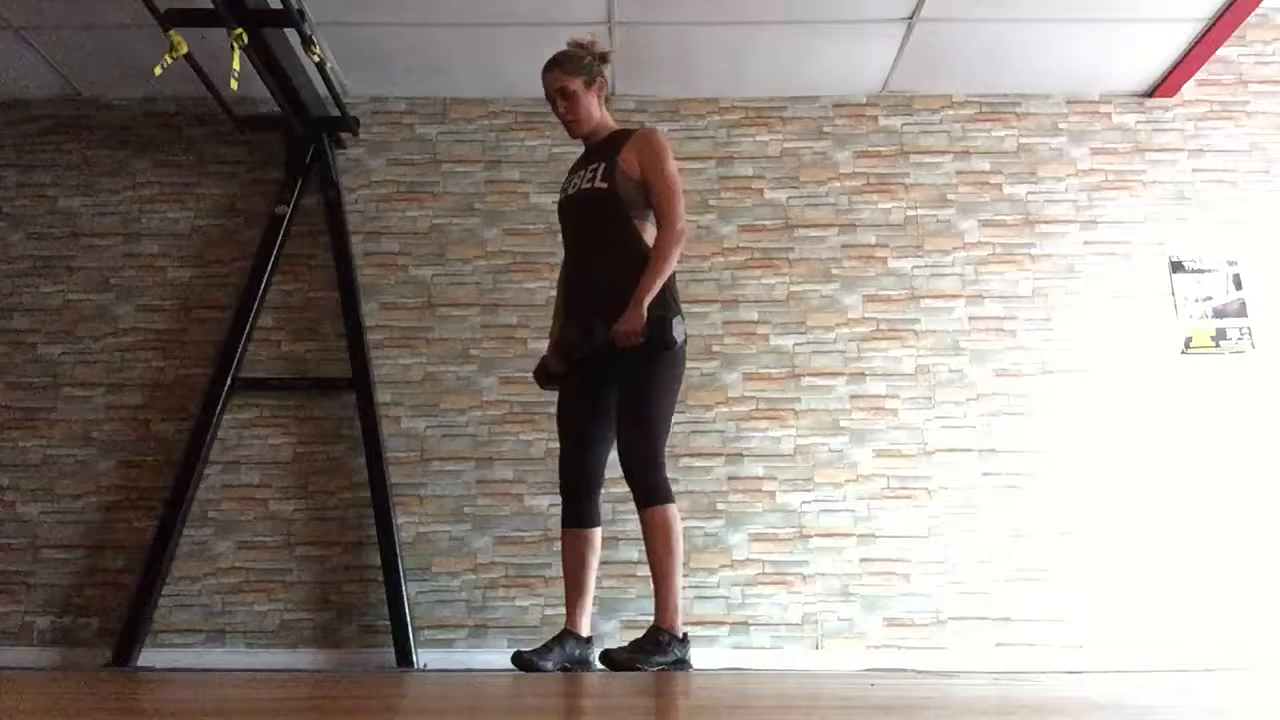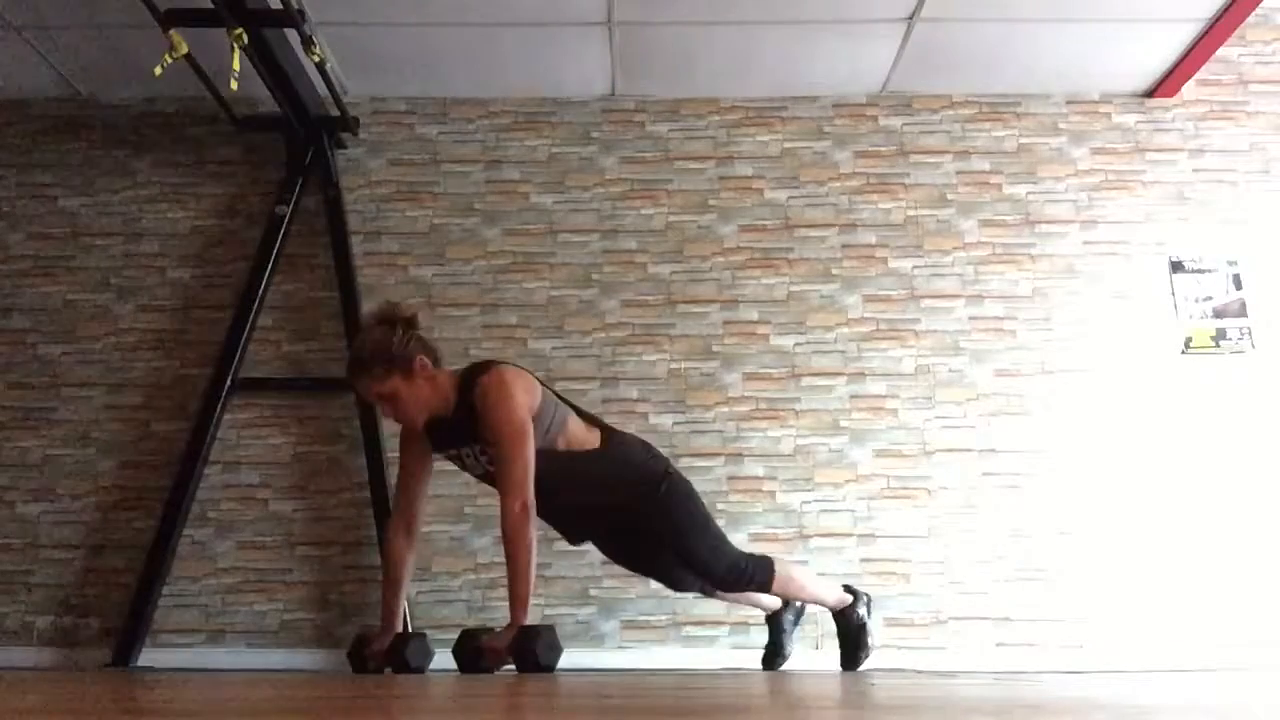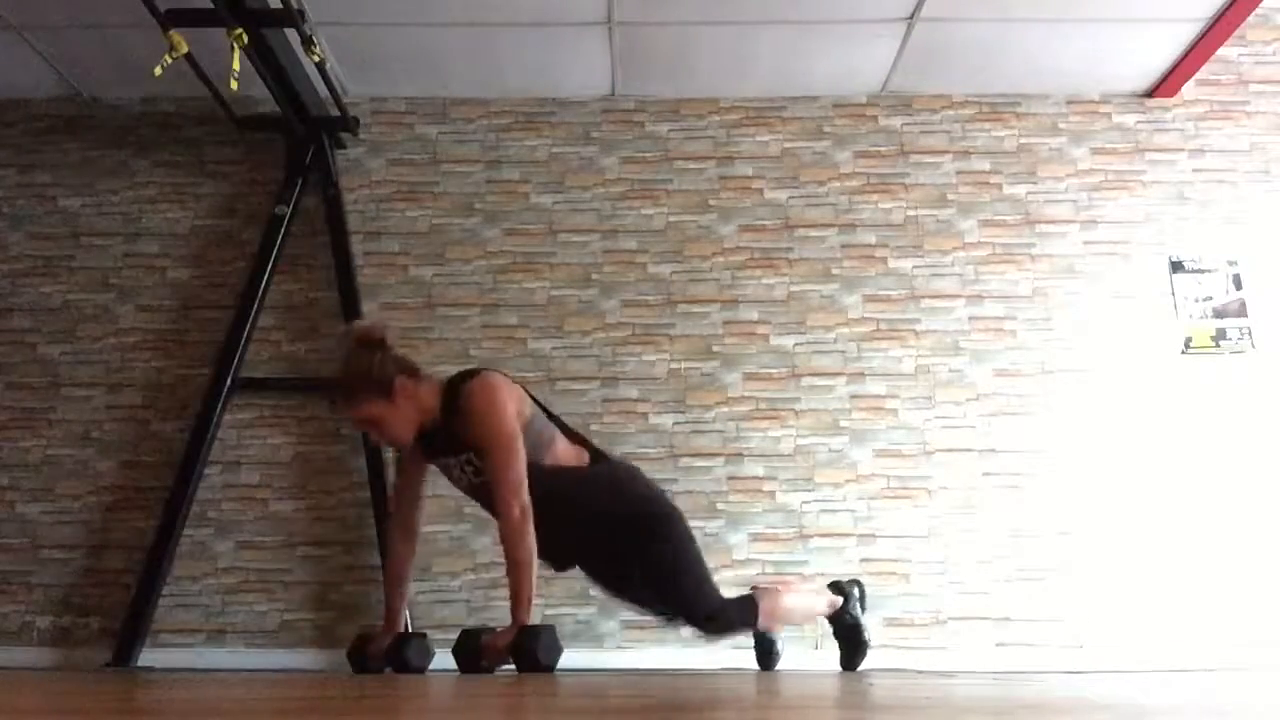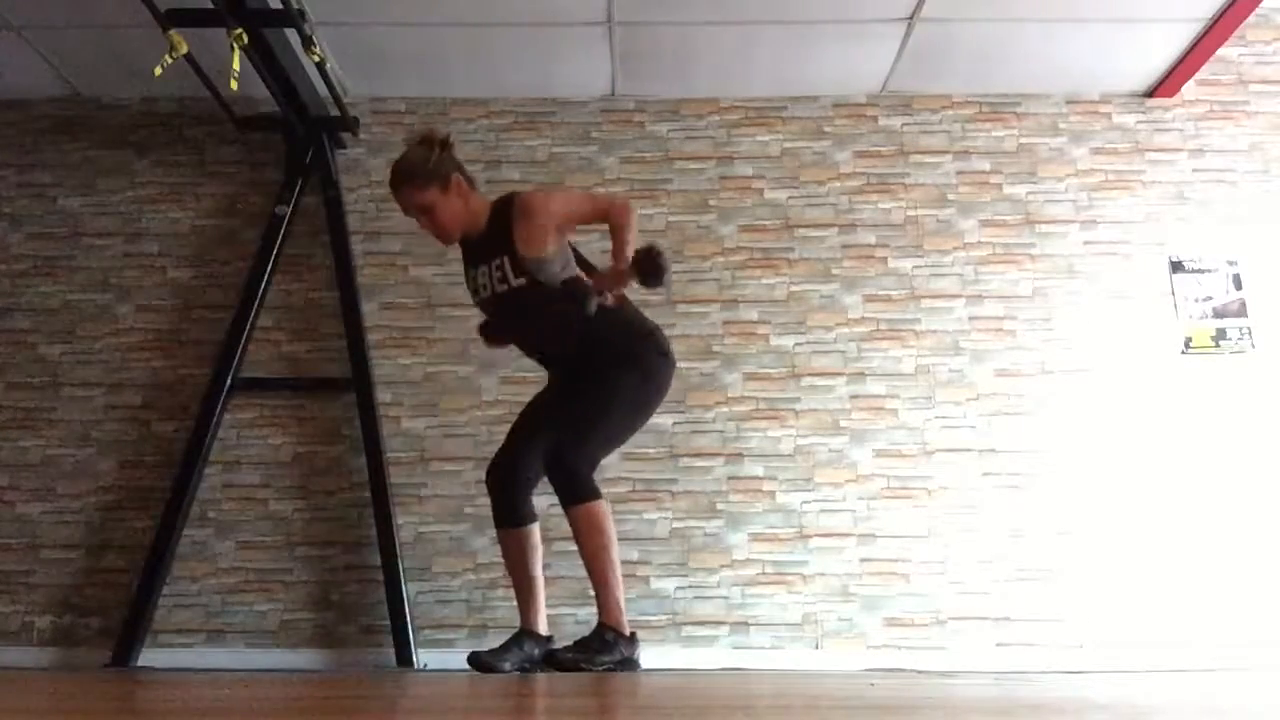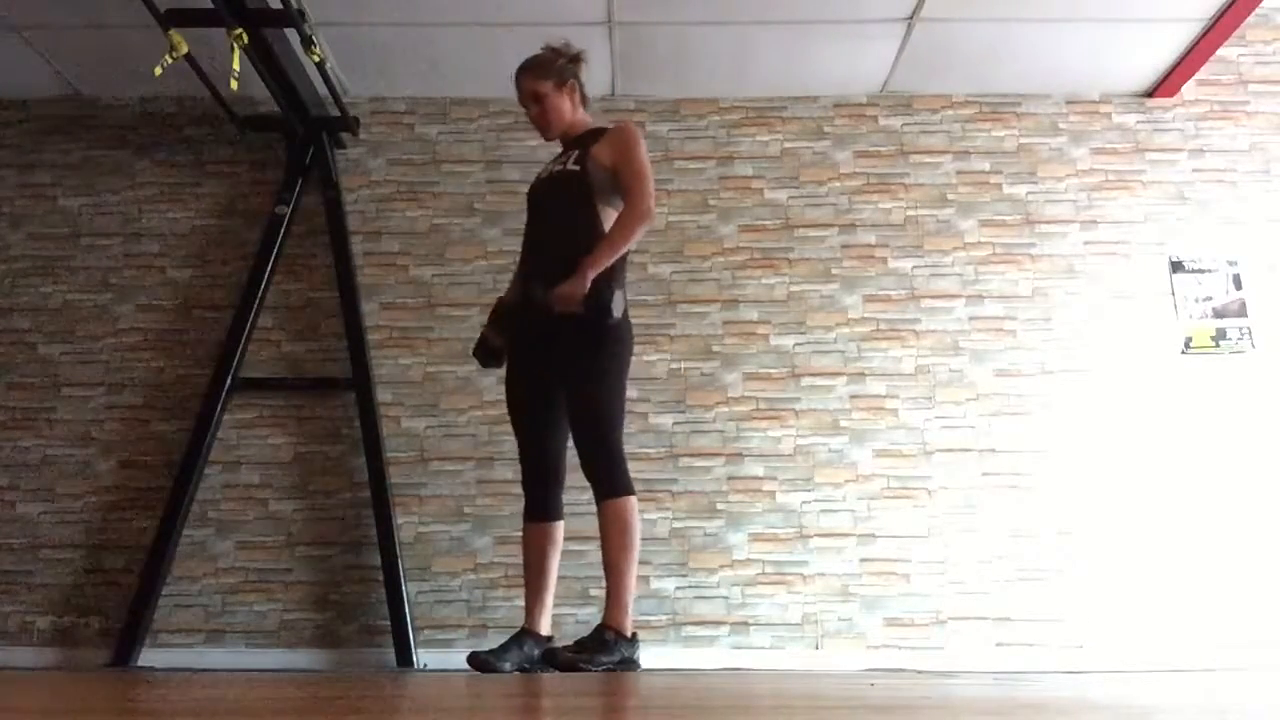
dt=1s
person 1, frame 1
left shoulder: (642, 144)
right shoulder: (577, 169)
left elbow: (674, 229)
left wrist: (640, 306)
right wrist: (558, 335)
left hip: (644, 328)
right hip: (592, 335)
left knee: (642, 465)
right knee: (577, 476)
left ankle: (671, 634)
right ankle: (577, 636)
person 1, frame 2
left shoulder: (496, 390)
right shoulder: (425, 423)
left elbow: (518, 509)
right elbow: (404, 526)
left wrist: (517, 625)
right wrist: (390, 627)
left hip: (633, 480)
right hip: (594, 504)
left knee: (732, 570)
right knee: (688, 575)
left ankle: (847, 604)
right ankle: (779, 611)
person 1, frame 3
left shoulder: (482, 396)
right shoulder: (416, 435)
left elbow: (515, 510)
right elbow: (403, 530)
left wrist: (520, 624)
right wrist: (392, 627)
left hip: (619, 504)
right hip: (571, 526)
left knee: (712, 616)
right knee: (674, 604)
left ankle: (838, 600)
right ankle: (758, 622)
person 1, frame 4
left shoulder: (530, 211)
right shoulder: (471, 246)
left elbow: (619, 209)
left wrist: (619, 267)
right wrist: (495, 329)
left hip: (631, 358)
right hip: (576, 372)
left knee: (567, 460)
right knee: (507, 475)
left ankle: (616, 636)
right ankle: (533, 635)
person 1, frame 5
left shoulder: (618, 139)
right shoulder: (556, 165)
left elbow: (640, 207)
left wrist: (585, 275)
right wrist: (505, 307)
left hip: (590, 318)
right hip: (535, 325)
left knee: (602, 459)
right knee: (539, 478)
left ankle: (618, 634)
right ankle: (535, 635)
